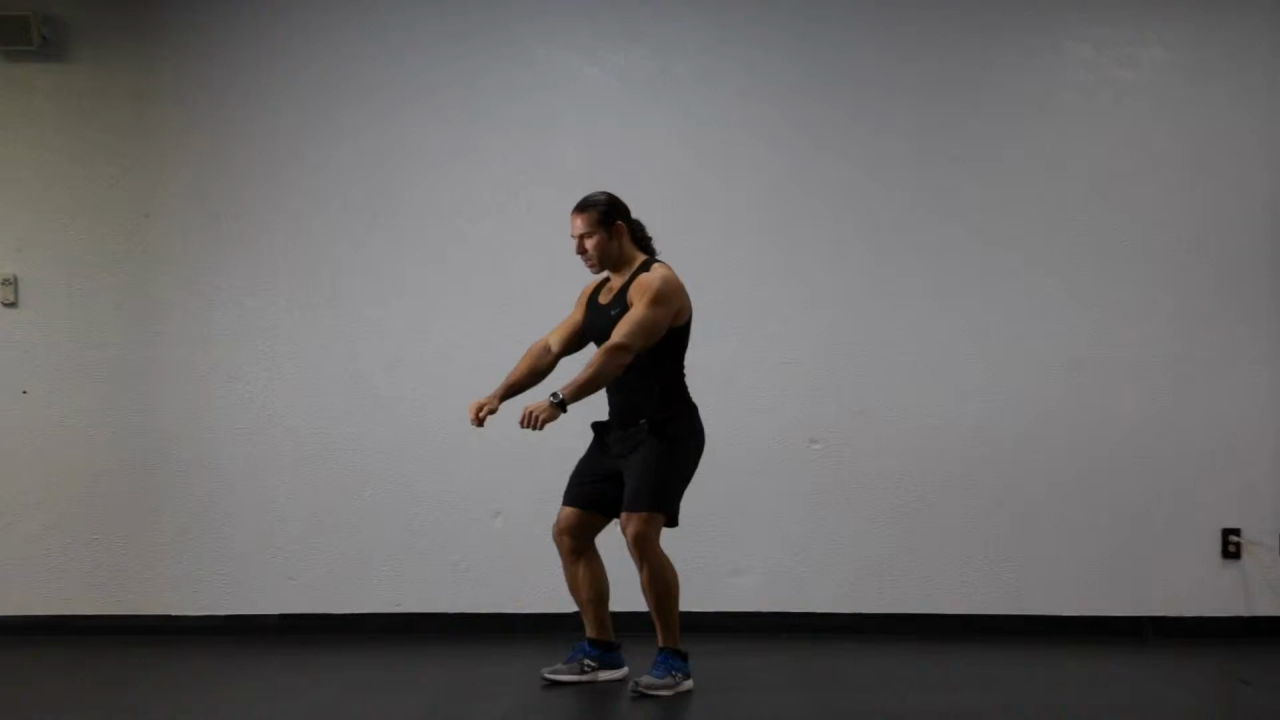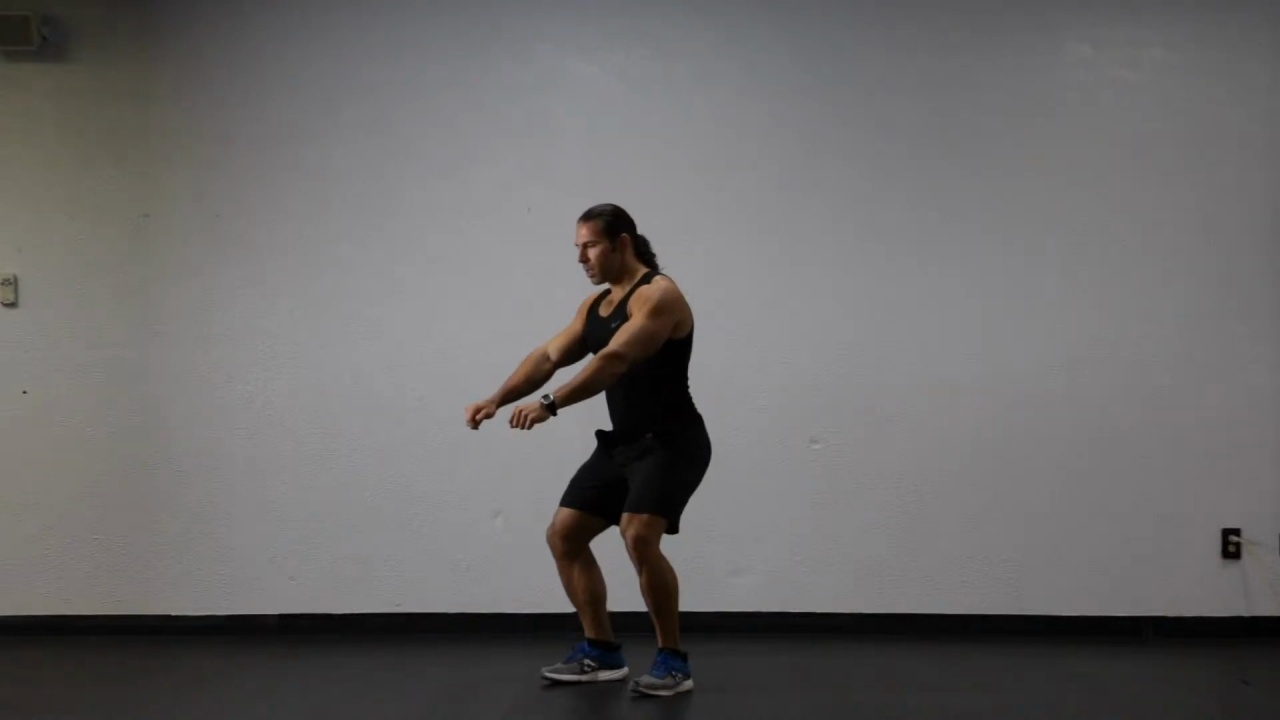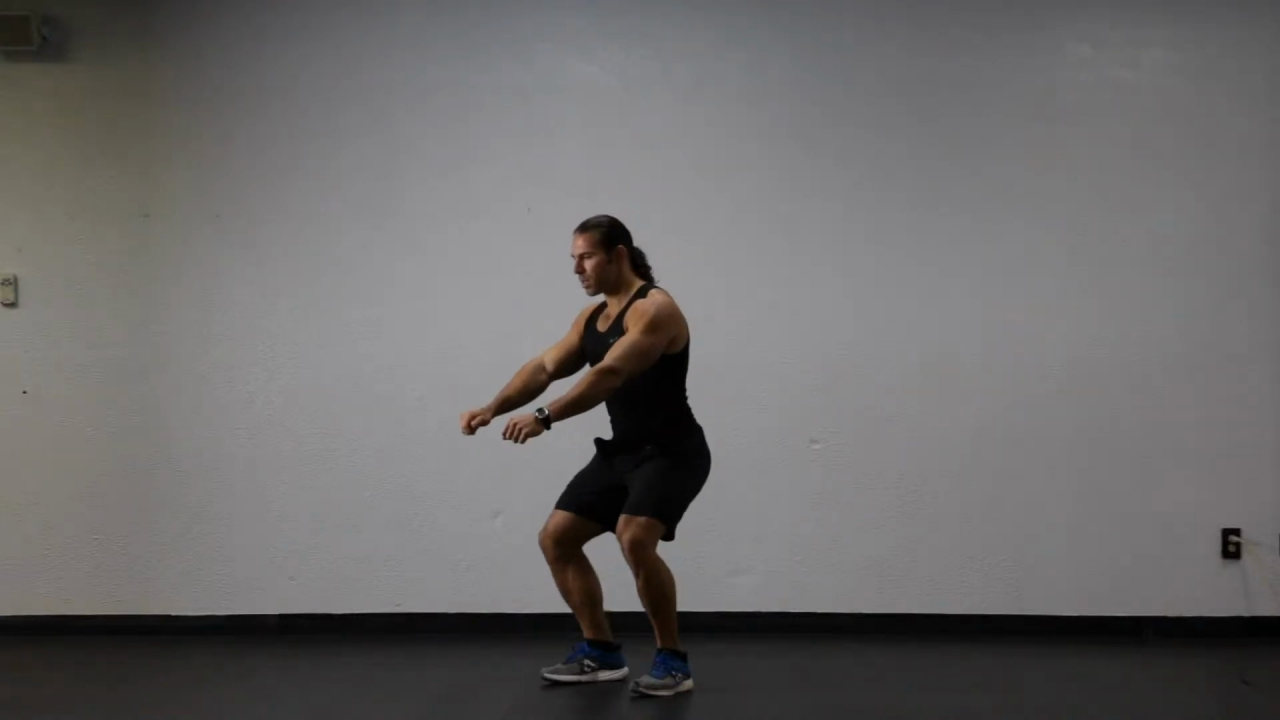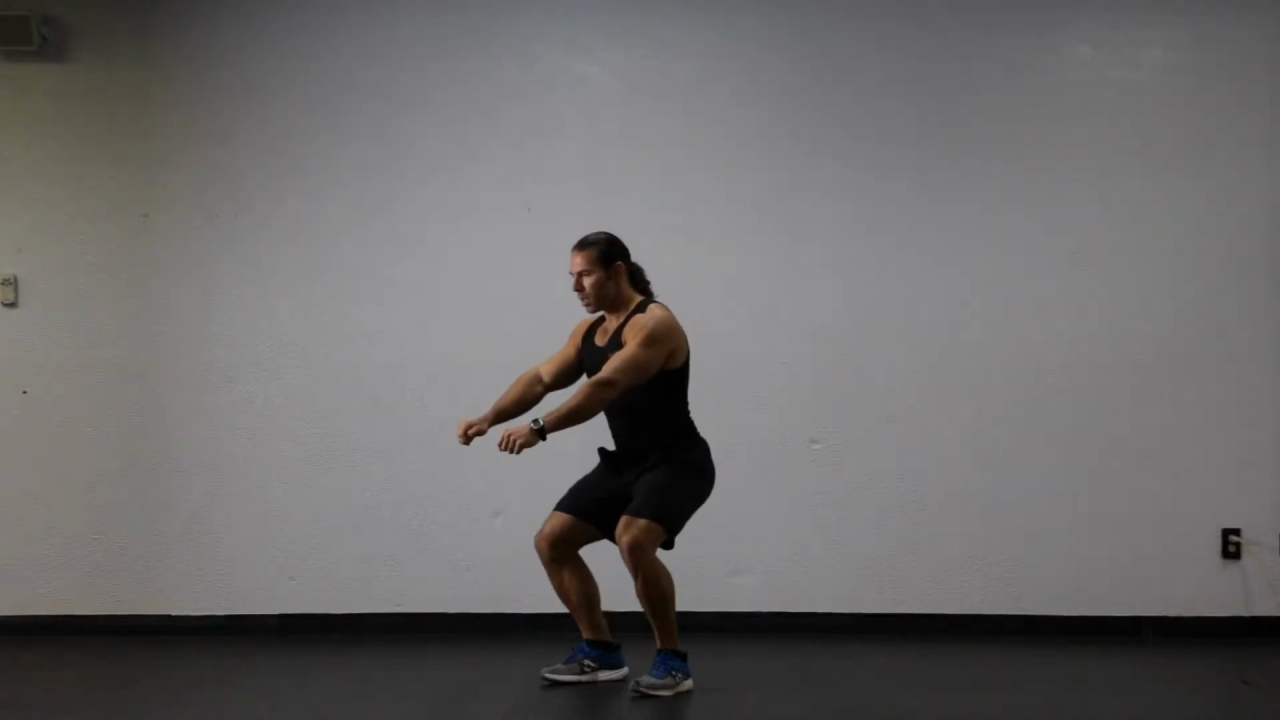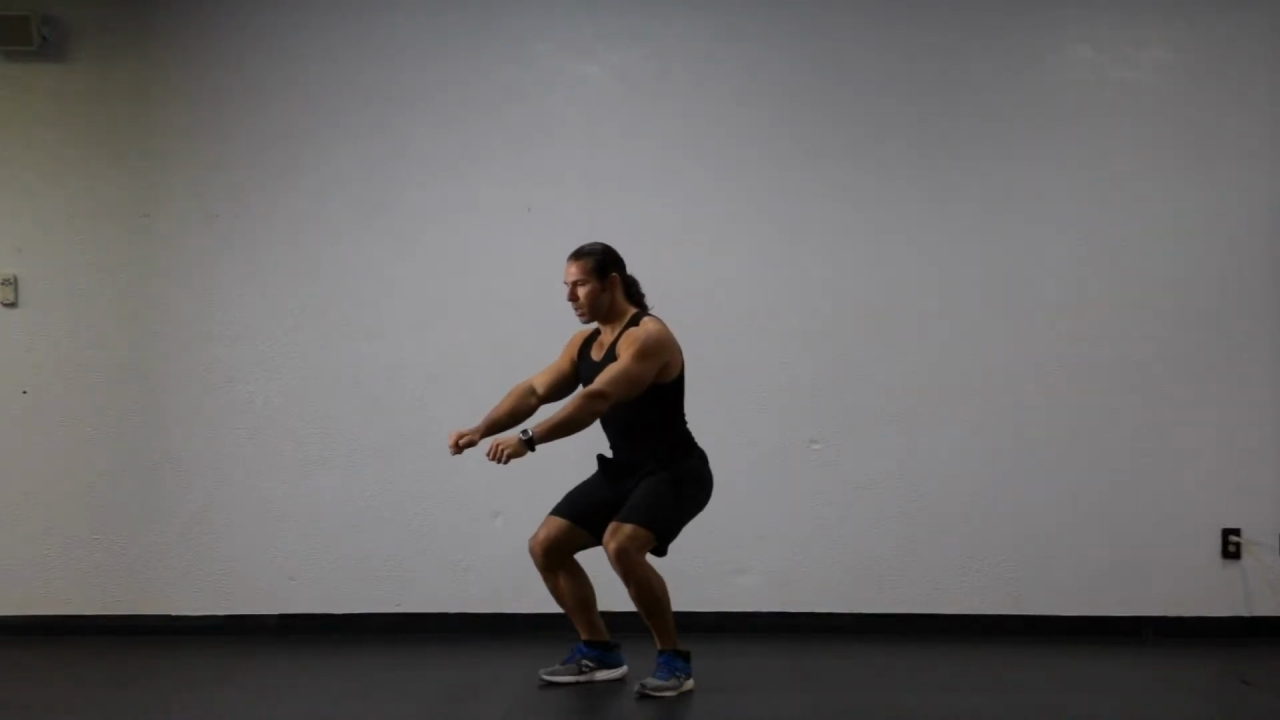
dt=1s
person 1, frame 1
left shoulder: (657, 283)
right shoulder: (594, 293)
left elbow: (618, 352)
right elbow: (550, 348)
left wrist: (558, 402)
right wrist: (498, 396)
left hip: (664, 432)
right hip: (617, 432)
left knee: (639, 534)
right knee: (569, 532)
left ankle: (673, 660)
right ankle: (601, 651)
person 1, frame 2
left shoulder: (659, 295)
right shoulder: (595, 305)
left elbow: (614, 361)
right elbow: (548, 356)
left wrist: (549, 404)
right wrist: (497, 399)
left hip: (671, 442)
right hip: (621, 442)
left knee: (639, 537)
right knee: (563, 535)
left ankle: (673, 660)
right ankle: (601, 652)
person 1, frame 3
left shoulder: (655, 309)
right shoulder: (593, 316)
left elbow: (609, 375)
right elbow: (544, 367)
left wrist: (544, 418)
right wrist: (492, 409)
left hip: (671, 452)
right hip: (621, 451)
left knee: (635, 540)
right knee: (556, 538)
left ankle: (672, 660)
right ankle: (601, 652)
person 1, frame 4
left shoulder: (654, 324)
right shoulder: (589, 330)
left elbow: (605, 387)
right elbow: (540, 378)
left wrist: (539, 428)
right wrist: (489, 418)
left hip: (676, 463)
right hip: (624, 462)
left knee: (634, 541)
right knee: (551, 541)
left ankle: (672, 660)
right ankle: (600, 652)
person 1, frame 5
left shoulder: (648, 337)
right shoulder: (585, 343)
left elbow: (596, 399)
right elbow: (534, 390)
left wrist: (528, 439)
right wrist: (481, 429)
left hip: (674, 472)
right hip: (622, 471)
left knee: (620, 546)
right knee: (545, 546)
left ankle: (674, 660)
right ankle: (599, 652)
